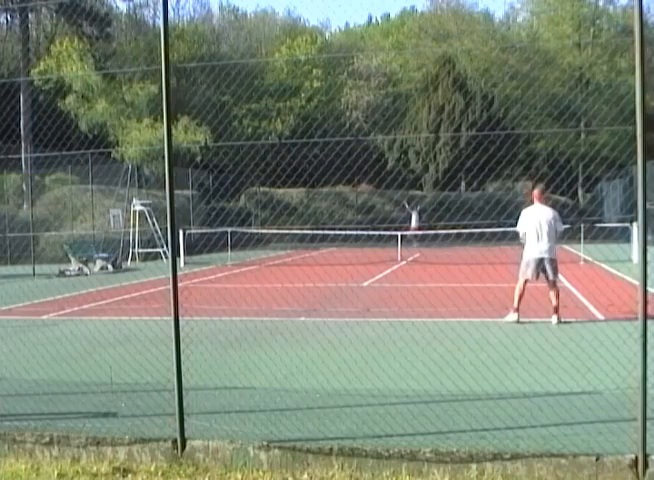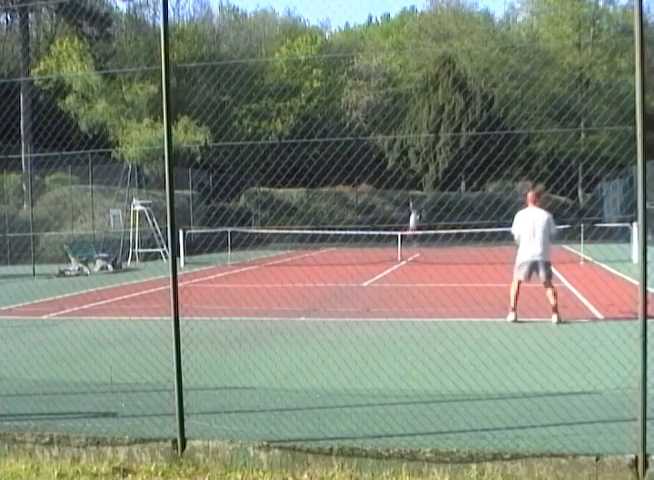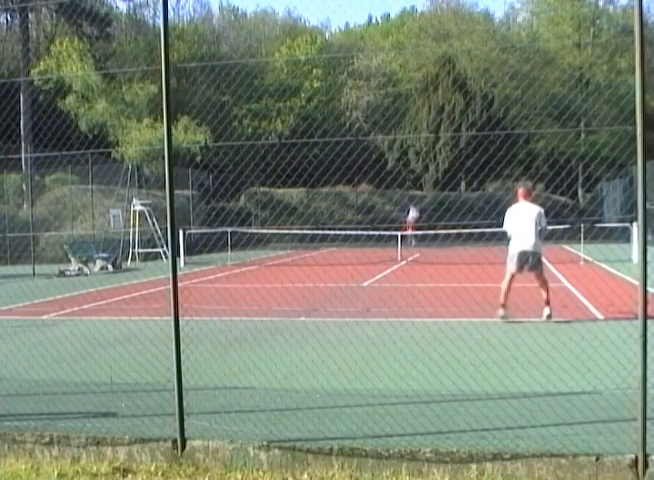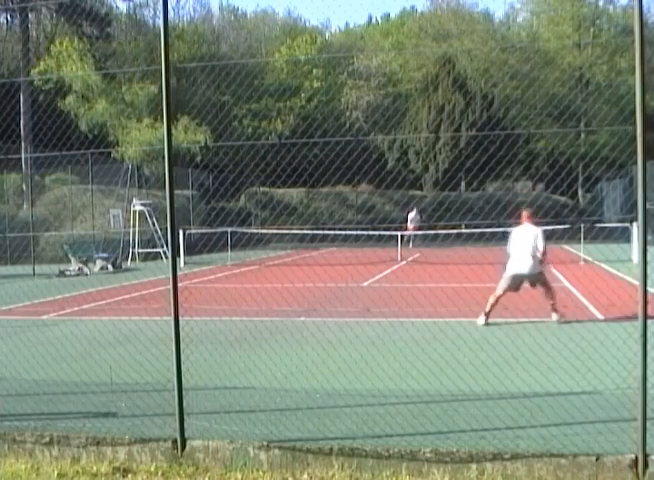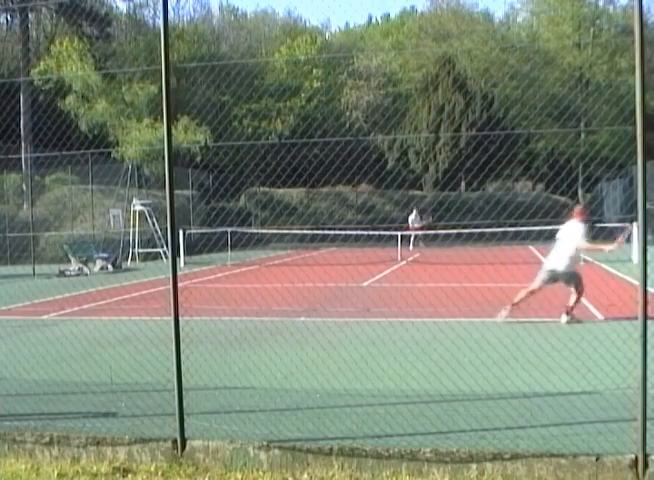
dt=0.3s
person 1, frame 1
left shoulder: (526, 212)
right shoulder: (552, 213)
left elbow: (522, 234)
right elbow: (558, 233)
left hip: (531, 253)
right hip: (549, 253)
left knee: (522, 281)
right knee: (552, 283)
left ankle: (515, 312)
right ankle: (555, 314)
person 1, frame 2
left shoulder: (520, 215)
right shoulder: (546, 215)
left elbow: (517, 236)
right elbow: (552, 235)
left hip: (525, 254)
right hip: (543, 255)
left knee: (516, 281)
right knee: (548, 284)
left ankle: (513, 312)
right ankle: (555, 313)
person 1, frame 3
left shoulder: (511, 210)
right shoulder: (538, 209)
left elbow: (508, 231)
right elbow: (543, 229)
left hip: (517, 247)
right hip: (534, 247)
left knee: (509, 276)
right knee: (540, 277)
left ankle: (502, 308)
right ankle: (547, 307)
person 1, frame 4
left shoulder: (515, 231)
right shoulder: (538, 231)
right elbow: (542, 252)
right wrist: (542, 261)
left hip: (514, 268)
right hip: (532, 268)
left knee: (499, 293)
right knee: (547, 286)
left ankle: (485, 316)
right ankle: (554, 312)
person 1, frame 5
left shoulder: (567, 225)
right shoulder: (580, 227)
right elbow: (582, 246)
right wrist: (605, 248)
left hip: (550, 263)
right hip: (566, 267)
left knee: (533, 288)
right knee: (579, 290)
left ankle: (510, 307)
right ankle: (567, 315)
